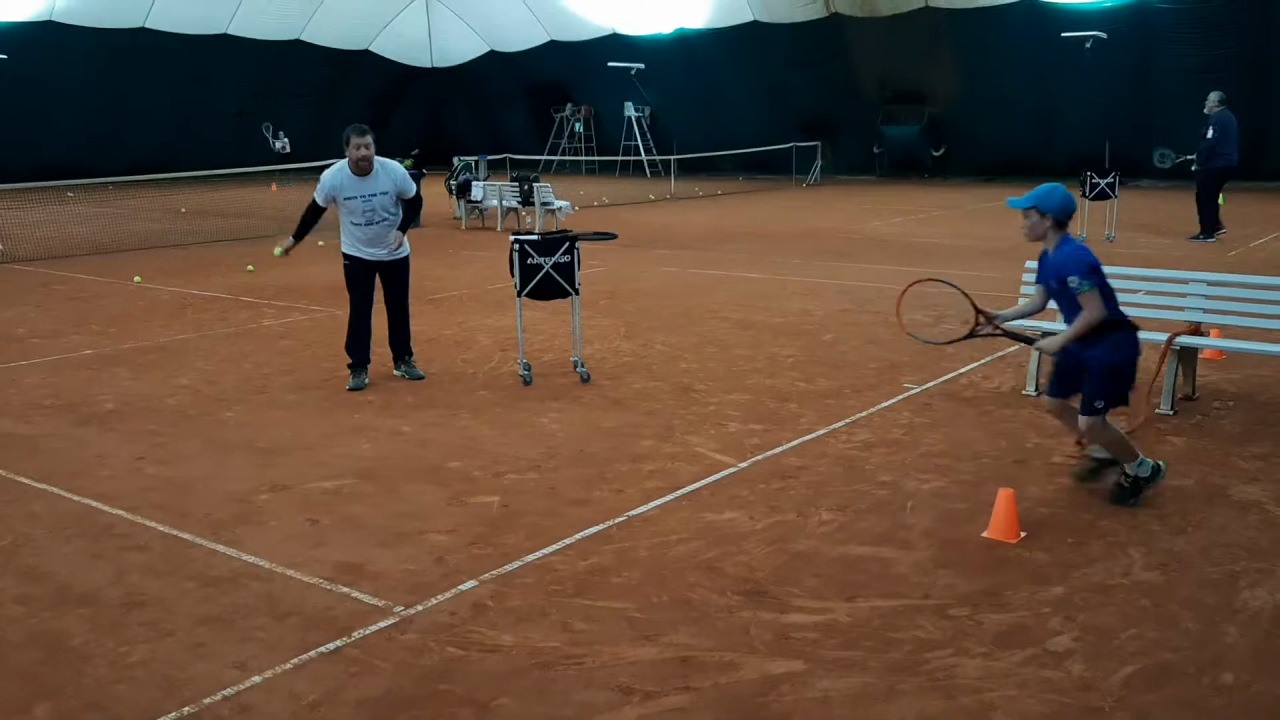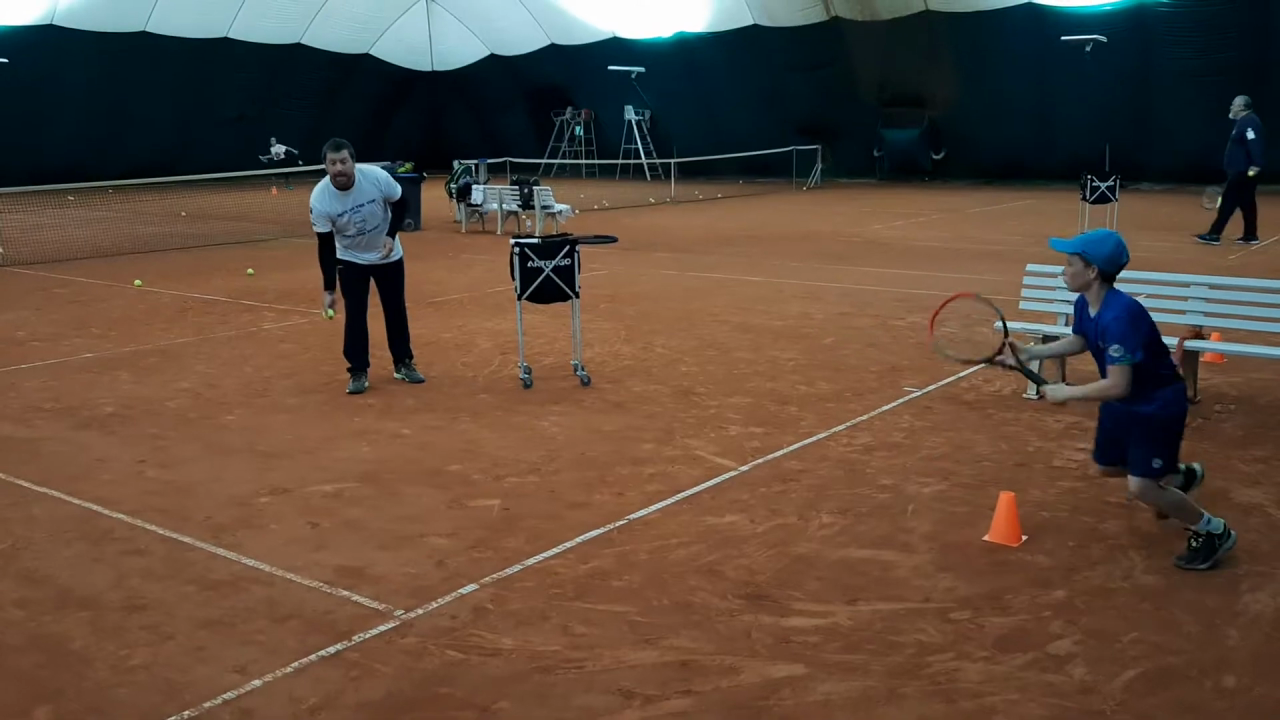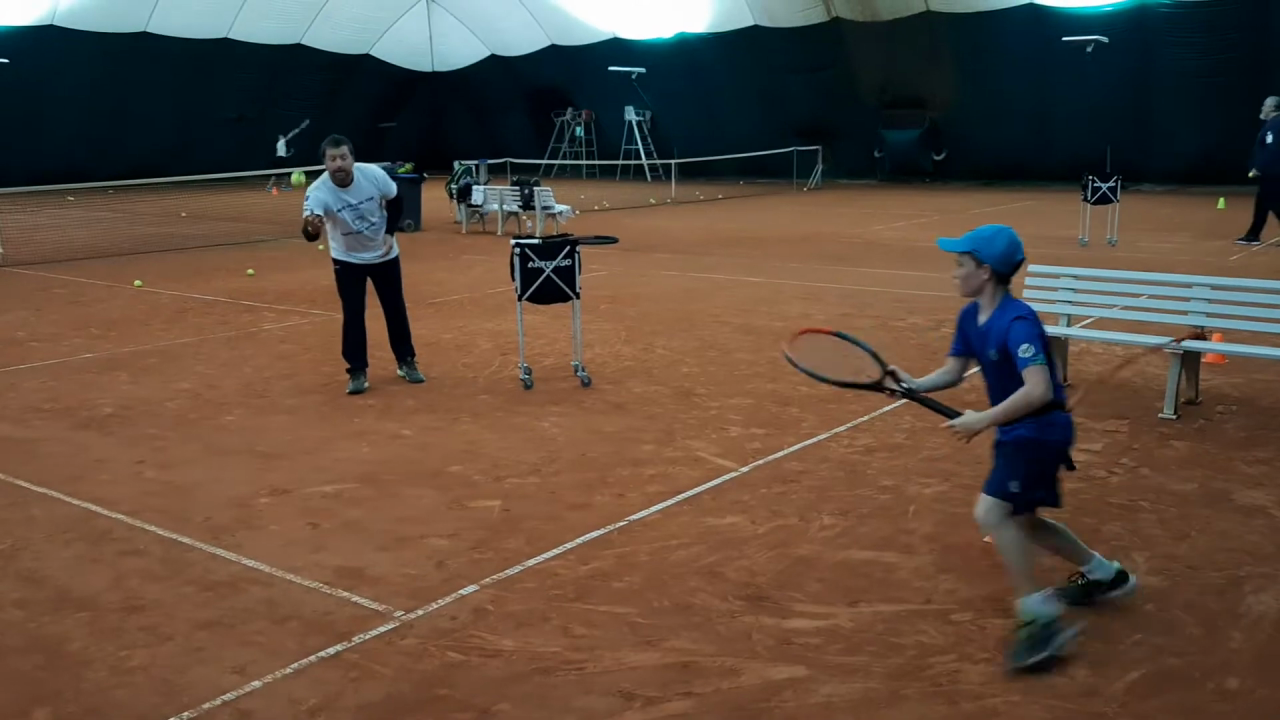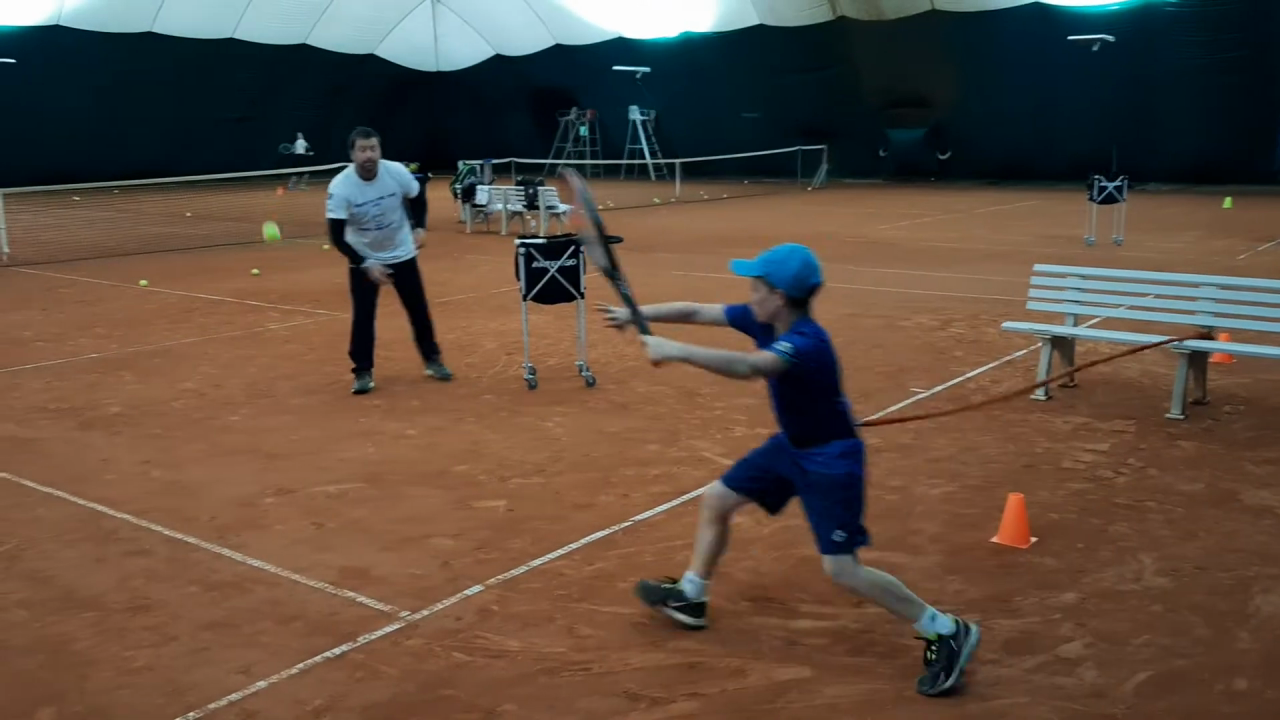
dt=0.4s
person 1, frame 1
left shoulder: (1073, 258)
right shoulder: (1048, 256)
left elbow: (1095, 311)
right elbow: (1039, 301)
left wrist: (1059, 341)
right wrist: (1001, 317)
left hip: (1110, 345)
right hip: (1081, 342)
left knee: (1090, 424)
right knee: (1055, 404)
left ankle: (1143, 470)
right ankle: (1103, 455)
person 1, frame 2
left shoulder: (1120, 317)
right shoulder: (1084, 305)
left elbow: (1117, 386)
right elbow: (1077, 343)
left wrist: (1067, 393)
right wrist: (1030, 353)
left hip: (1158, 402)
right hip: (1124, 399)
left knee: (1140, 486)
right knee: (1110, 466)
left ankle: (1213, 531)
right ankle: (1181, 476)
person 1, frame 3
left shoulder: (1018, 320)
right shoulder: (970, 316)
left elbow: (1039, 390)
right elbow: (953, 370)
left wrist: (984, 419)
right wrist: (914, 384)
left hip: (1040, 433)
right hip: (1015, 432)
left knee: (989, 514)
right knee: (1019, 522)
left ankle: (1042, 614)
right ankle: (1104, 574)
person 1, frame 4
left shoulder: (805, 342)
right shoulder: (763, 320)
left elbow: (747, 368)
right elbow: (696, 312)
left wrist: (678, 351)
right wrist: (636, 315)
left hip: (831, 458)
right hip: (790, 446)
left knee: (839, 568)
right knee: (714, 502)
left ankle: (944, 632)
right ankle: (690, 596)
person 2, frame 1
left shoulder: (394, 170)
right shoulder: (332, 178)
left elbow: (414, 201)
right elbow: (315, 211)
left wrist: (401, 229)
right wrist: (295, 239)
left hip: (395, 252)
right hip: (356, 254)
left knee: (399, 307)
right knee: (359, 311)
left ankle: (403, 360)
right ankle: (359, 368)
person 2, frame 2
left shoulder: (377, 177)
right shoulder: (320, 198)
left elbow: (400, 204)
right elbow: (326, 246)
left wrist: (391, 235)
right wrist: (328, 289)
left hip: (388, 255)
right hip: (350, 260)
left knee: (396, 309)
right knee: (355, 314)
left ankle: (403, 363)
right ankle: (358, 371)
person 2, frame 3
left shoulder: (374, 174)
right shoulder: (318, 192)
left elbow: (395, 202)
right elbow: (310, 233)
left wrist: (390, 233)
right wrist: (311, 226)
left hip: (384, 253)
right hip: (347, 259)
left knee: (396, 309)
right knee: (353, 315)
left ankle: (406, 361)
right ankle: (357, 372)
person 2, frame 4
left shoulder: (397, 172)
right shoulder: (340, 186)
left elbow: (417, 199)
right elbow: (337, 235)
left wrist: (418, 226)
right wrist: (366, 264)
left hip: (402, 253)
right hip: (365, 259)
left knee: (418, 308)
right knee: (363, 315)
left ankle: (432, 359)
right ankle: (363, 371)
